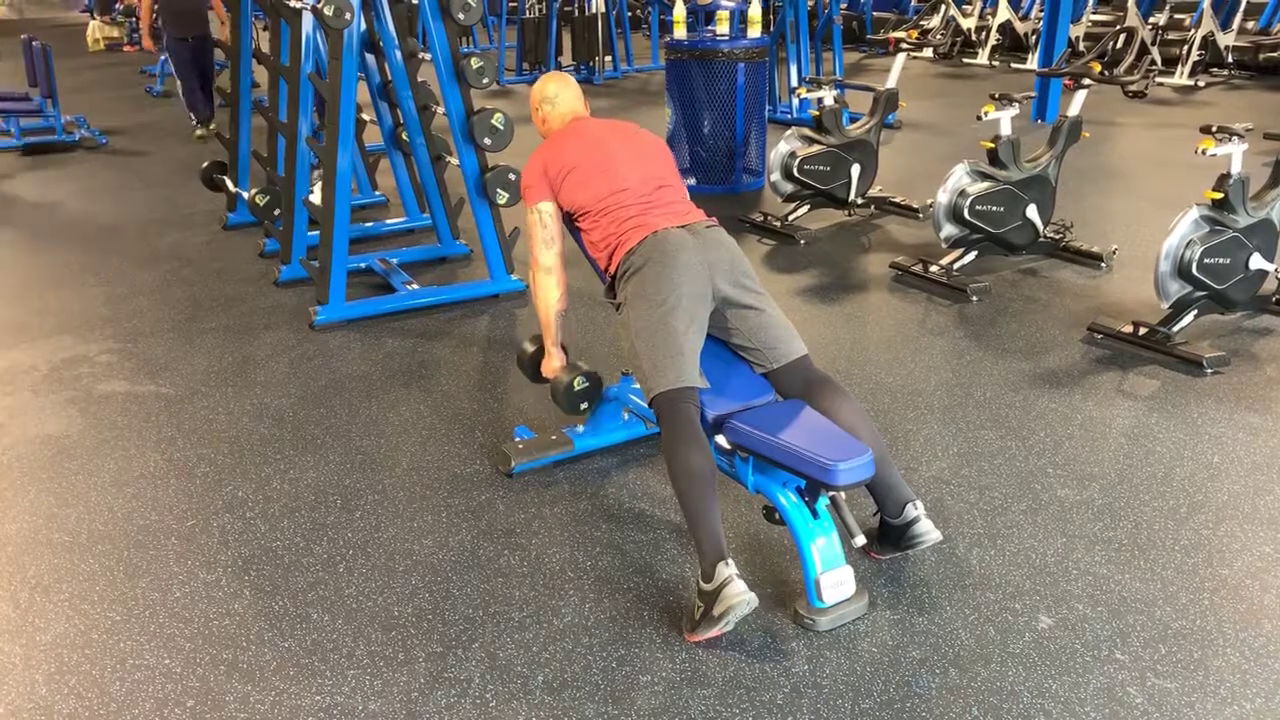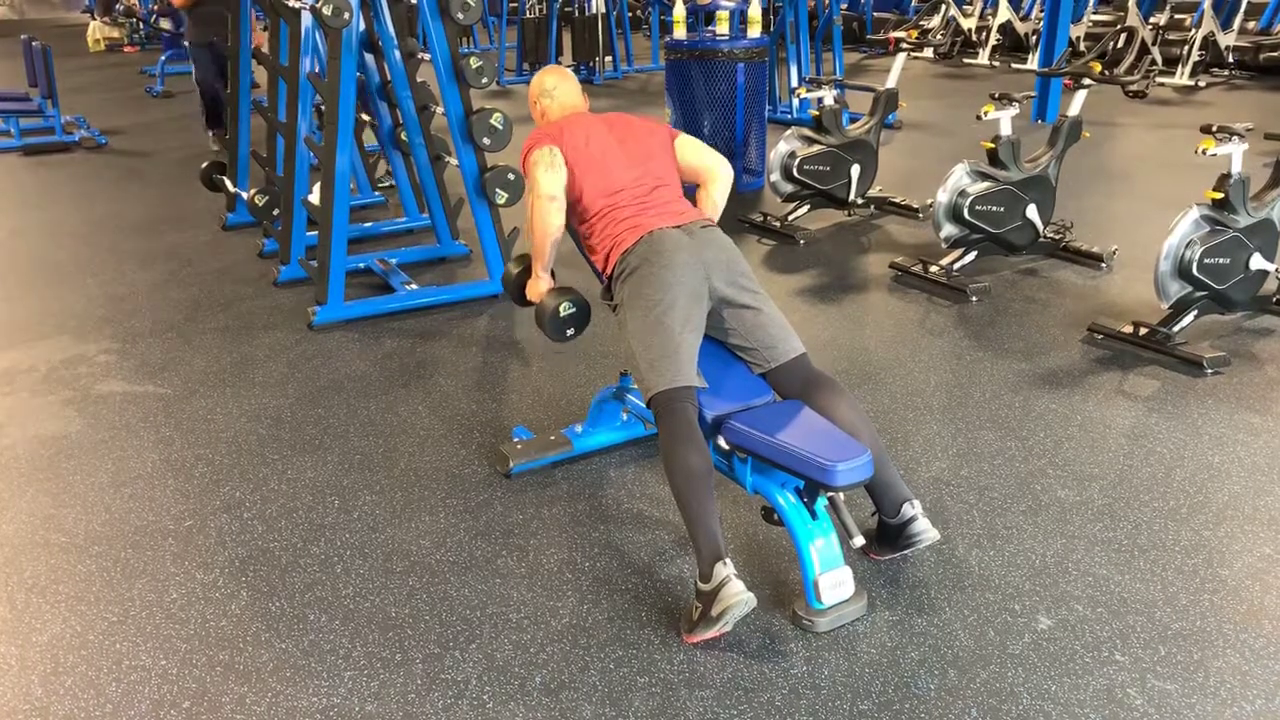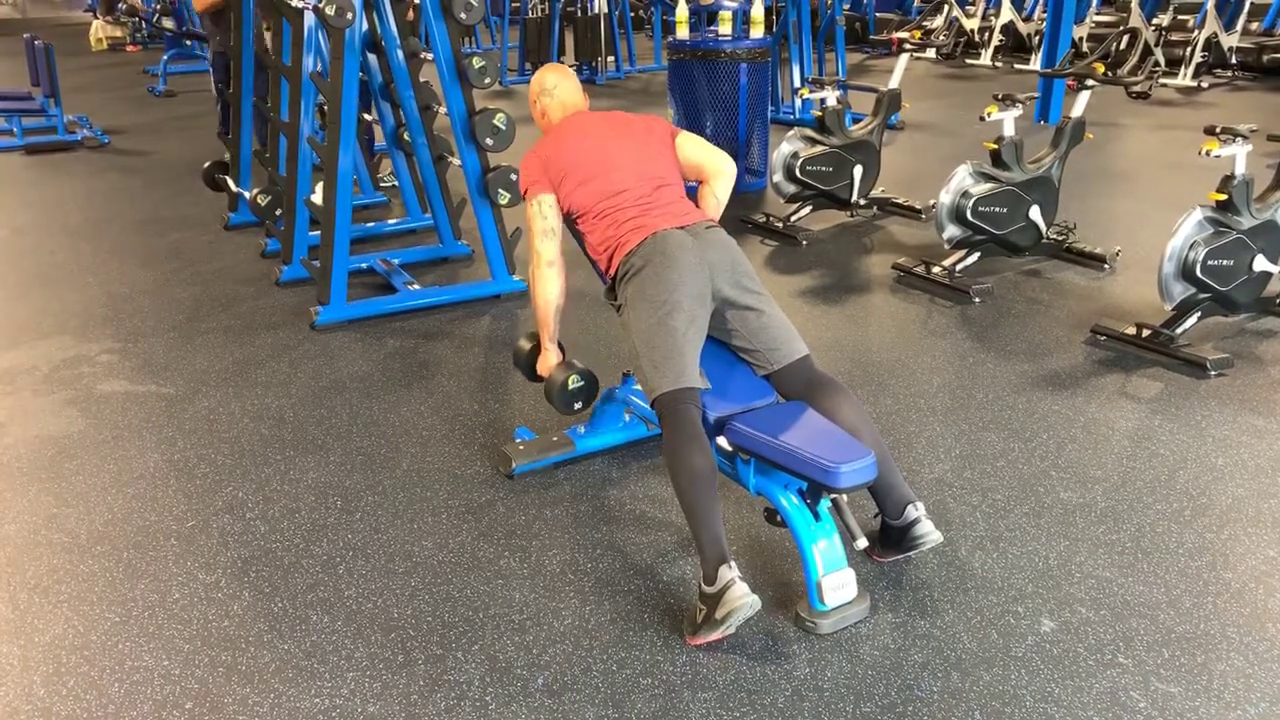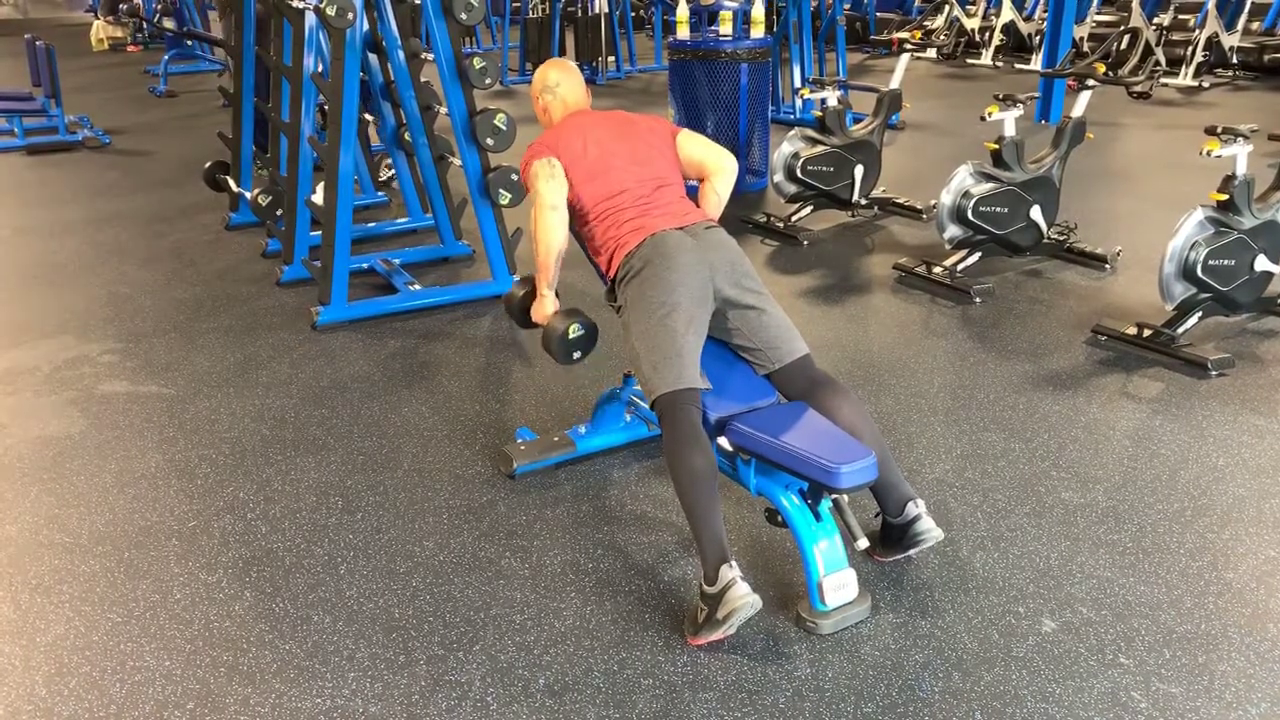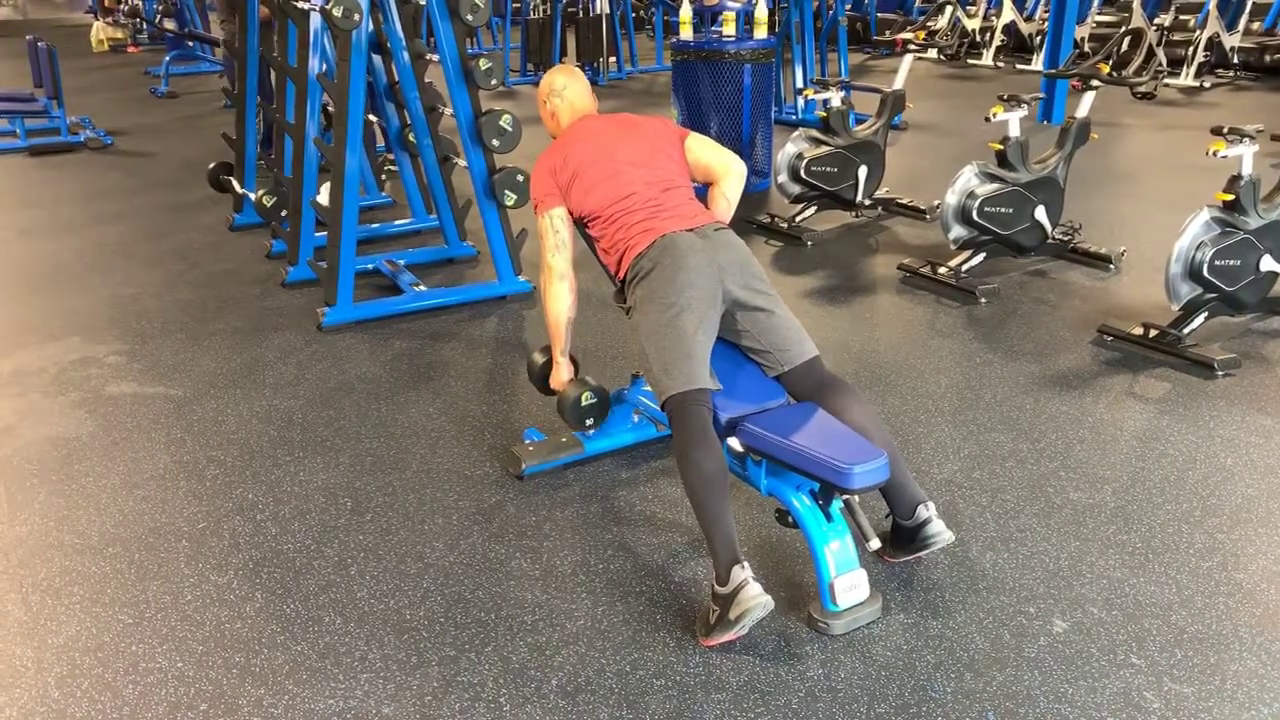
dt=1s
person 1, frame 1
left shoulder: (542, 163)
right shoulder: (642, 135)
left elbow: (548, 267)
left wrist: (553, 347)
left hip: (652, 260)
right hip: (715, 241)
left knee: (677, 407)
right knee: (804, 376)
left ankle: (719, 576)
right ankle: (902, 511)
person 1, frame 2
left shoulder: (546, 138)
right shoulder: (643, 125)
left elbow: (549, 194)
right elbow: (718, 171)
left wrist: (540, 274)
left hip: (646, 260)
right hip: (710, 242)
left knee: (674, 407)
right knee: (801, 376)
left ankle: (716, 576)
right ankle: (900, 511)
person 1, frame 3
left shoulder: (541, 156)
right shoulder: (646, 123)
left elbow: (547, 261)
right elbow: (721, 168)
left wrist: (549, 345)
left hip: (649, 263)
right hip: (713, 243)
left knee: (679, 409)
right knee: (804, 377)
left ankle: (721, 578)
right ankle: (903, 513)
person 1, frame 4
left shoulder: (545, 147)
right shoulder: (647, 123)
left elbow: (552, 203)
right elbow: (722, 166)
left wrist: (545, 292)
left hip: (649, 263)
right hip: (714, 244)
left knee: (679, 410)
right knee: (804, 376)
left ankle: (722, 579)
right ankle: (903, 510)
person 1, frame 5
left shoulder: (551, 165)
right shoulder: (655, 124)
left elbow: (558, 271)
right elbow: (730, 170)
left wrist: (560, 358)
left hip: (659, 265)
right hip: (723, 245)
left knee: (690, 410)
right knee: (814, 377)
left ankle: (734, 579)
right ankle: (914, 512)
